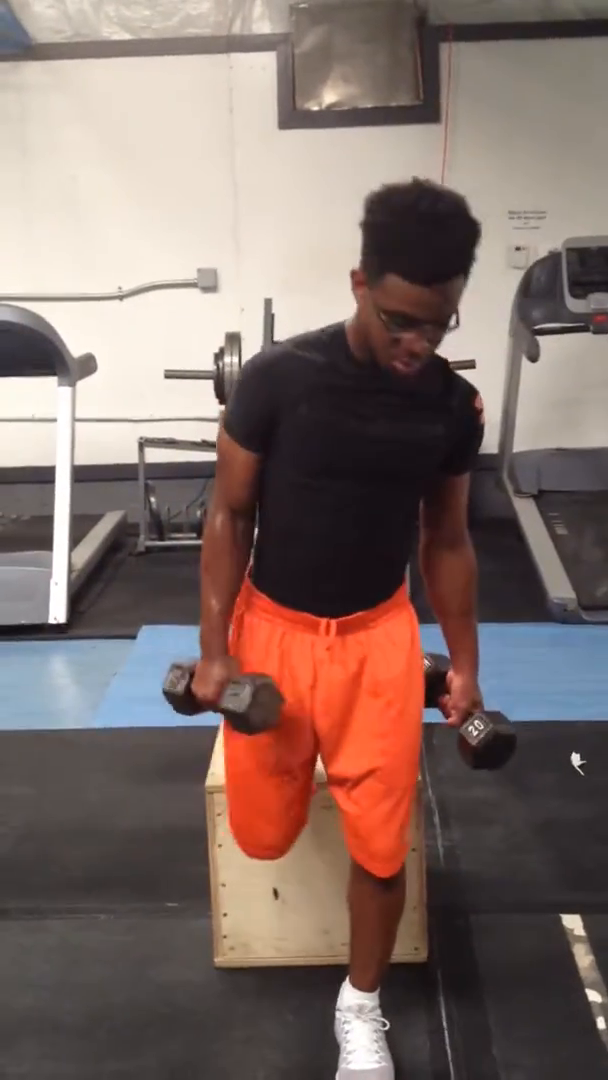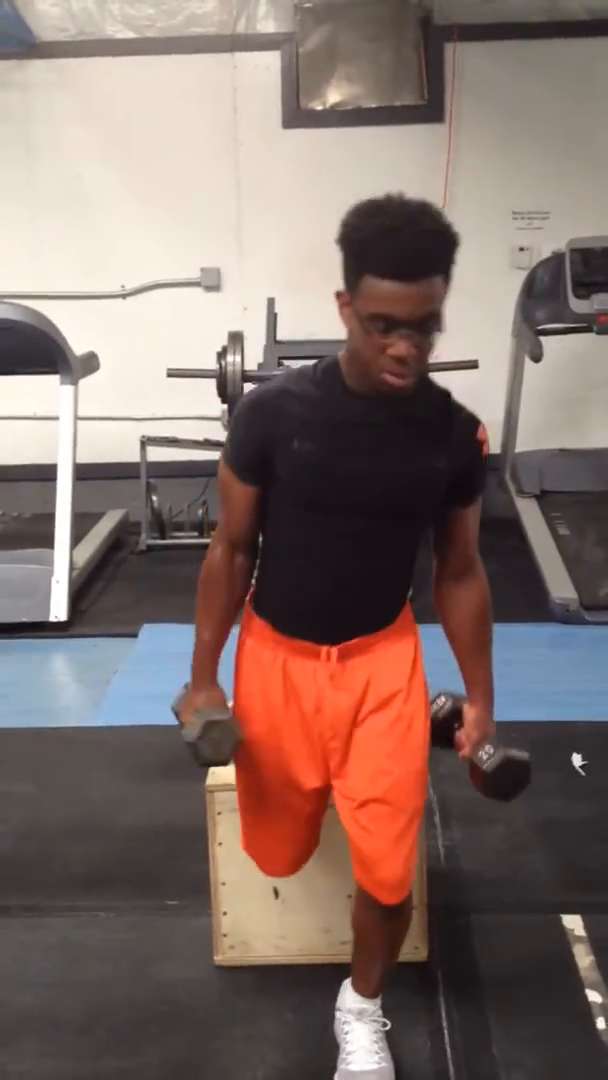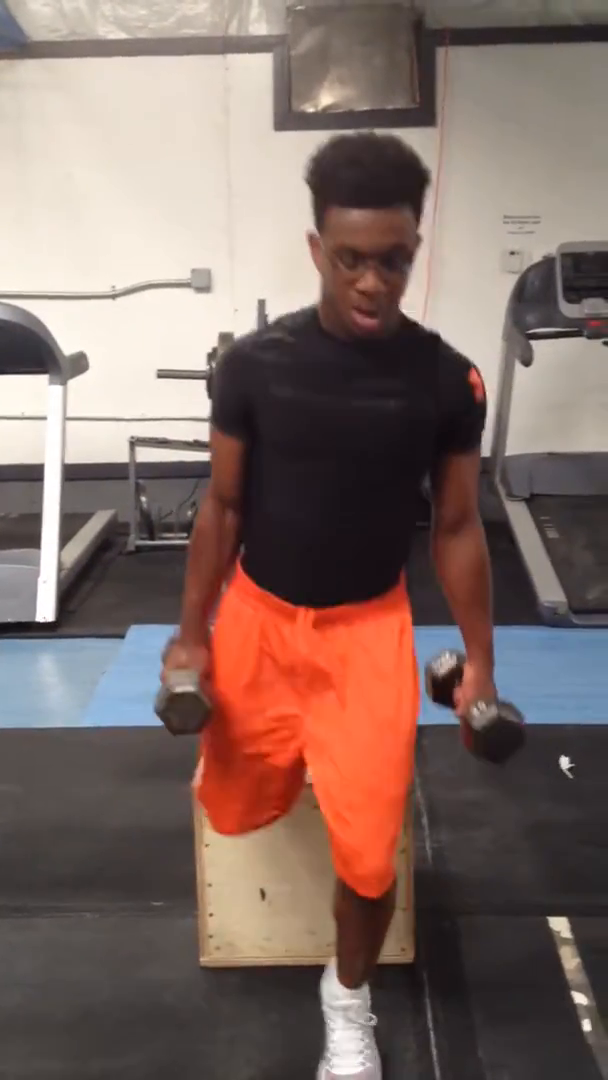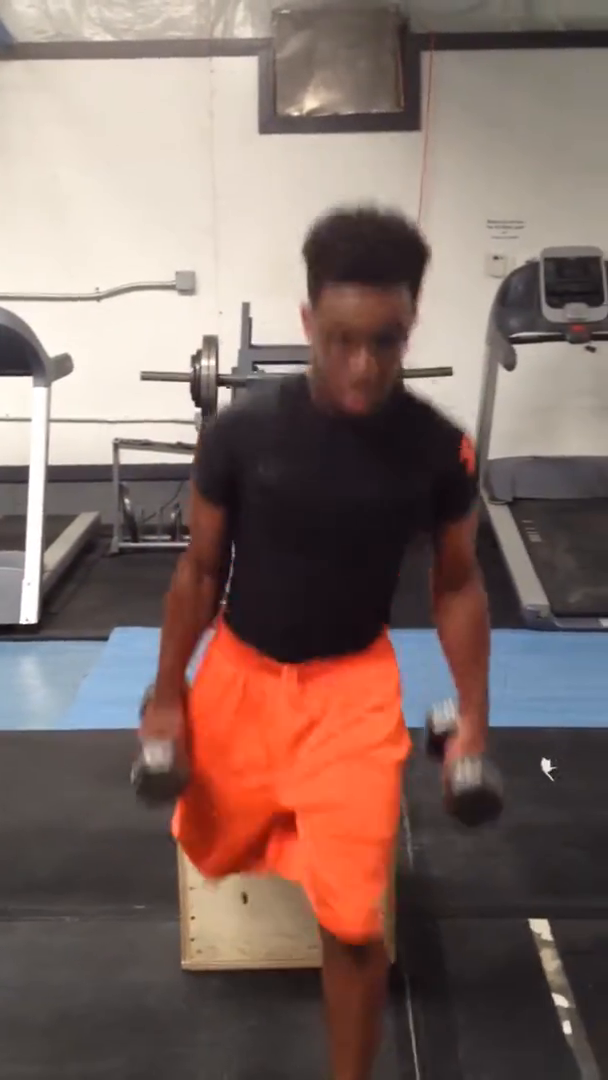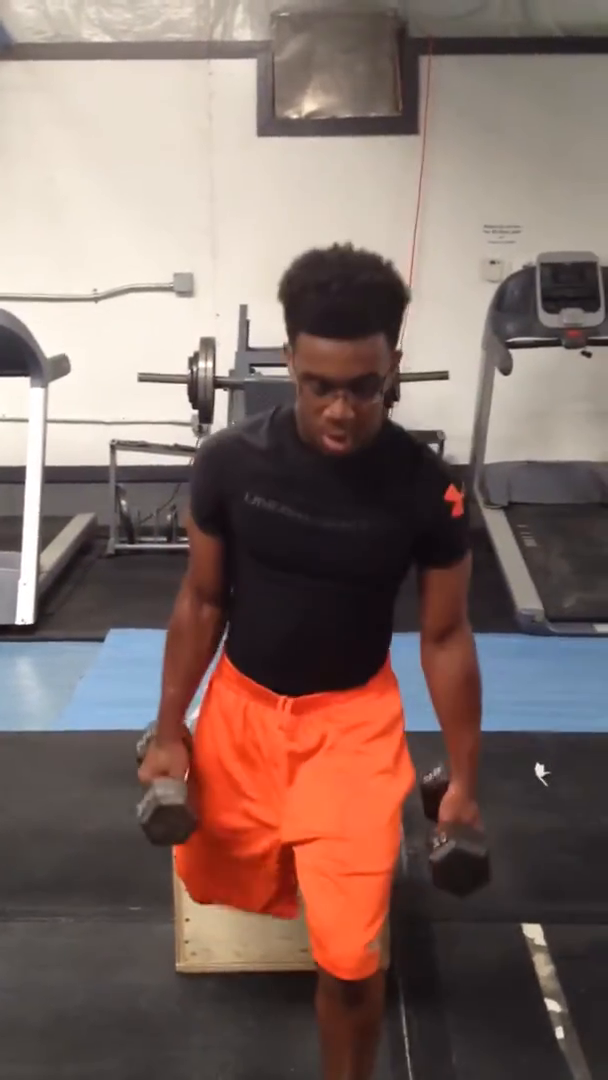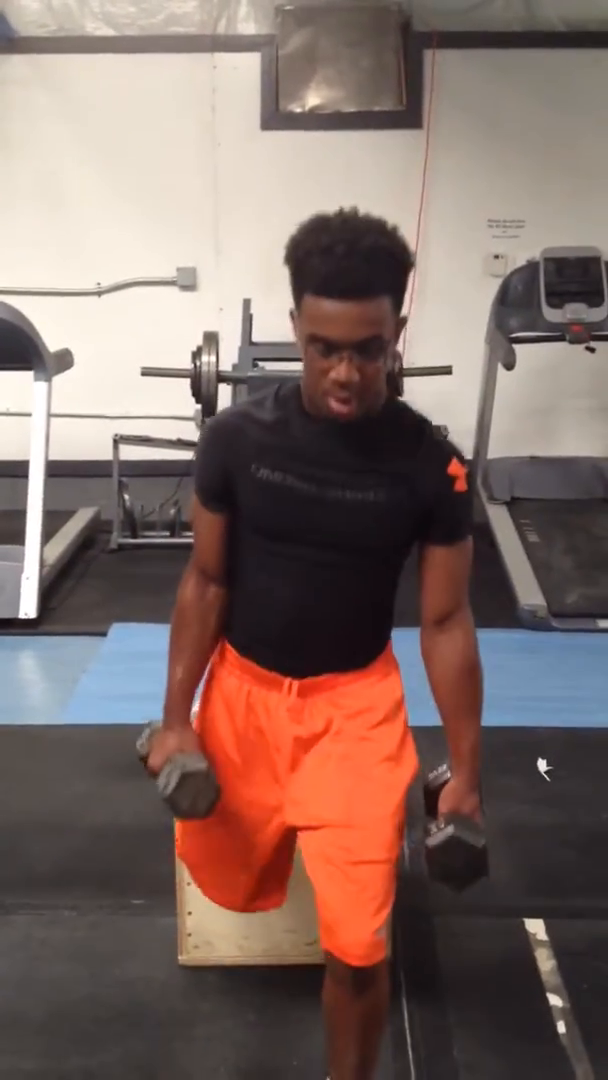
dt=0.2s
person 1, frame 1
left shoulder: (453, 405)
right shoulder: (278, 379)
left elbow: (447, 542)
right elbow: (228, 516)
left wrist: (465, 666)
right wrist: (213, 648)
left hip: (379, 639)
right hip: (271, 630)
left knee: (381, 845)
right knee: (263, 833)
right ankle: (297, 760)
person 1, frame 2
left shoulder: (455, 434)
right shoulder: (273, 413)
left elbow: (460, 572)
right elbow: (231, 551)
left wrist: (481, 700)
right wrist: (203, 677)
left hip: (382, 662)
right hip: (277, 658)
left knee: (387, 871)
right knee: (277, 852)
right ankle: (318, 835)
person 1, frame 3
left shoulder: (447, 378)
right shoulder: (254, 364)
left elbow: (458, 527)
right elbow: (222, 508)
left wrist: (480, 659)
right wrist: (191, 633)
left hip: (369, 633)
right hip: (258, 620)
left knee: (367, 857)
right knee: (238, 809)
left ankle: (348, 999)
right ankle: (292, 764)
person 1, frame 4
left shoulder: (437, 448)
right shoulder: (239, 431)
left elbow: (457, 583)
right elbow: (200, 568)
left wrist: (474, 721)
right wrist: (166, 696)
left hip: (353, 689)
right hip: (240, 674)
left knee: (352, 917)
right knee: (214, 849)
right ankle: (268, 815)
person 1, frame 5
left shoulder: (427, 489)
right shoulder: (229, 462)
left elbow: (446, 637)
right elbow: (201, 602)
left wrist: (464, 781)
right wrist: (169, 733)
left hip: (352, 719)
right hip: (241, 706)
left knee: (348, 953)
right knee: (217, 883)
right ankle: (276, 850)
person 1, frame 6
left shoulder: (430, 464)
right shoulder: (234, 437)
left elbow: (446, 624)
right elbow: (205, 583)
left wrist: (465, 773)
right wrist: (177, 718)
left hip: (355, 703)
right hip: (241, 690)
left knee: (356, 940)
right knee: (224, 877)
right ankle: (278, 831)
